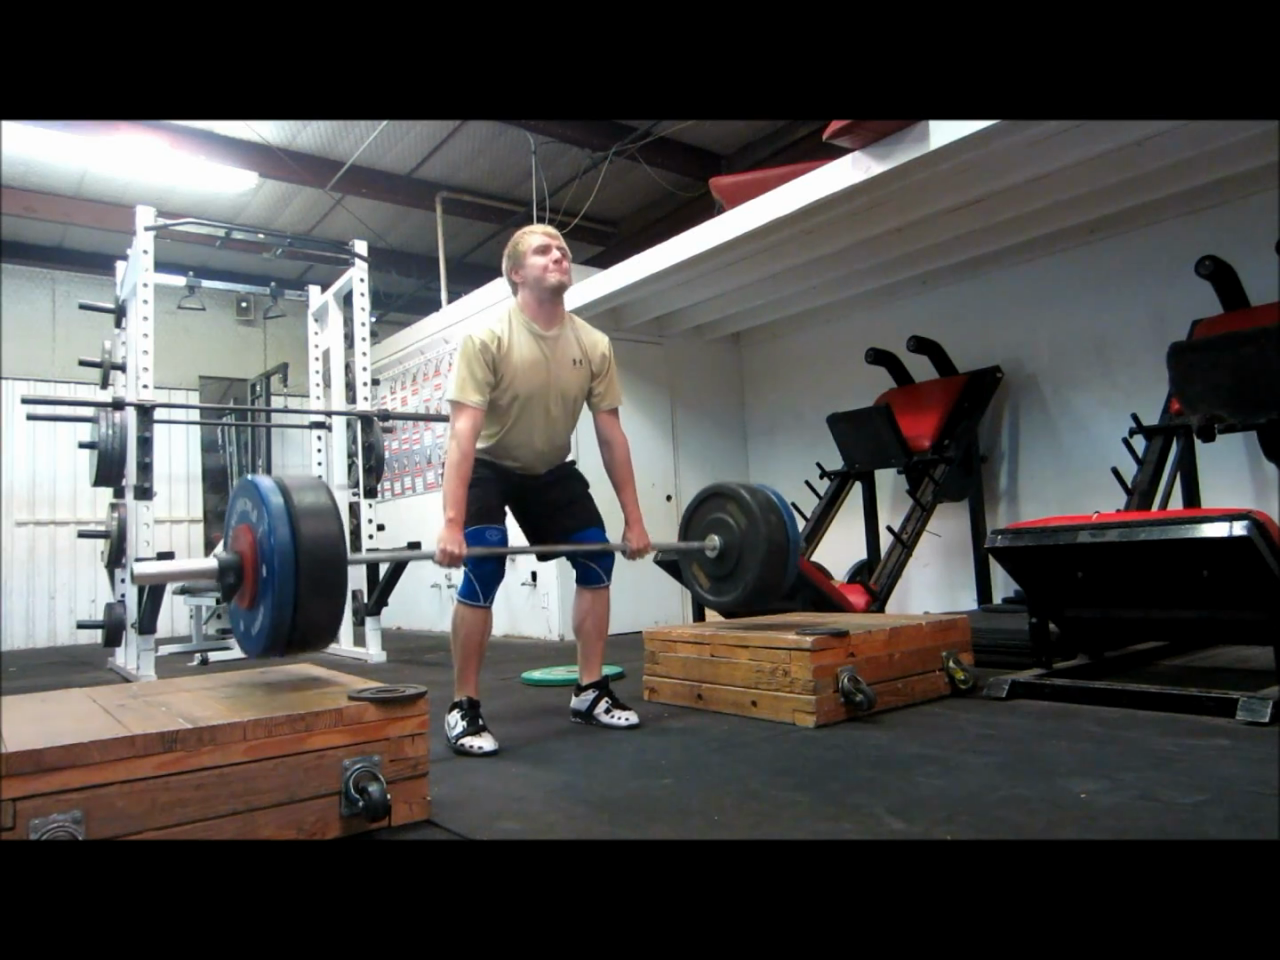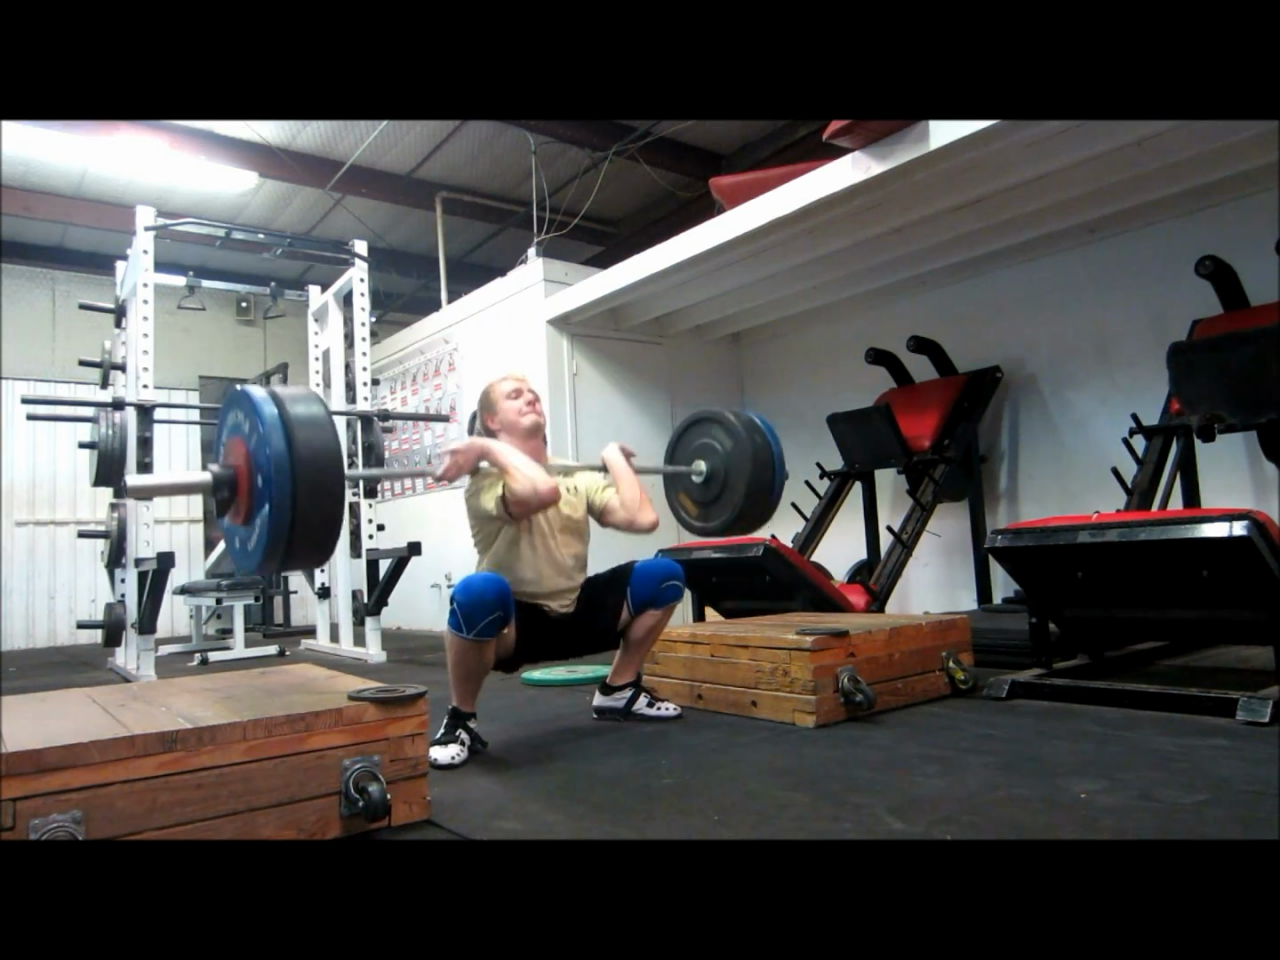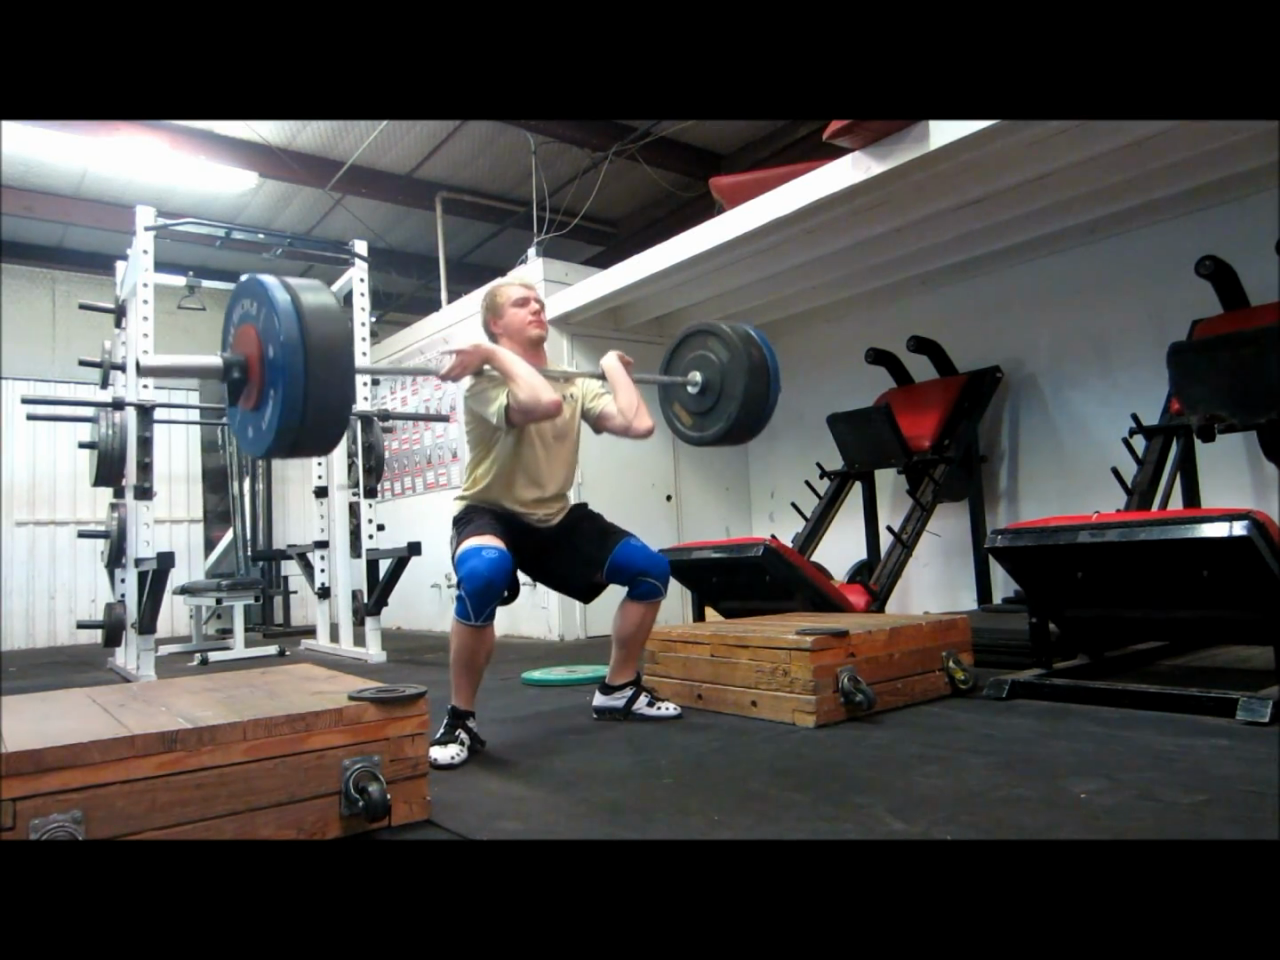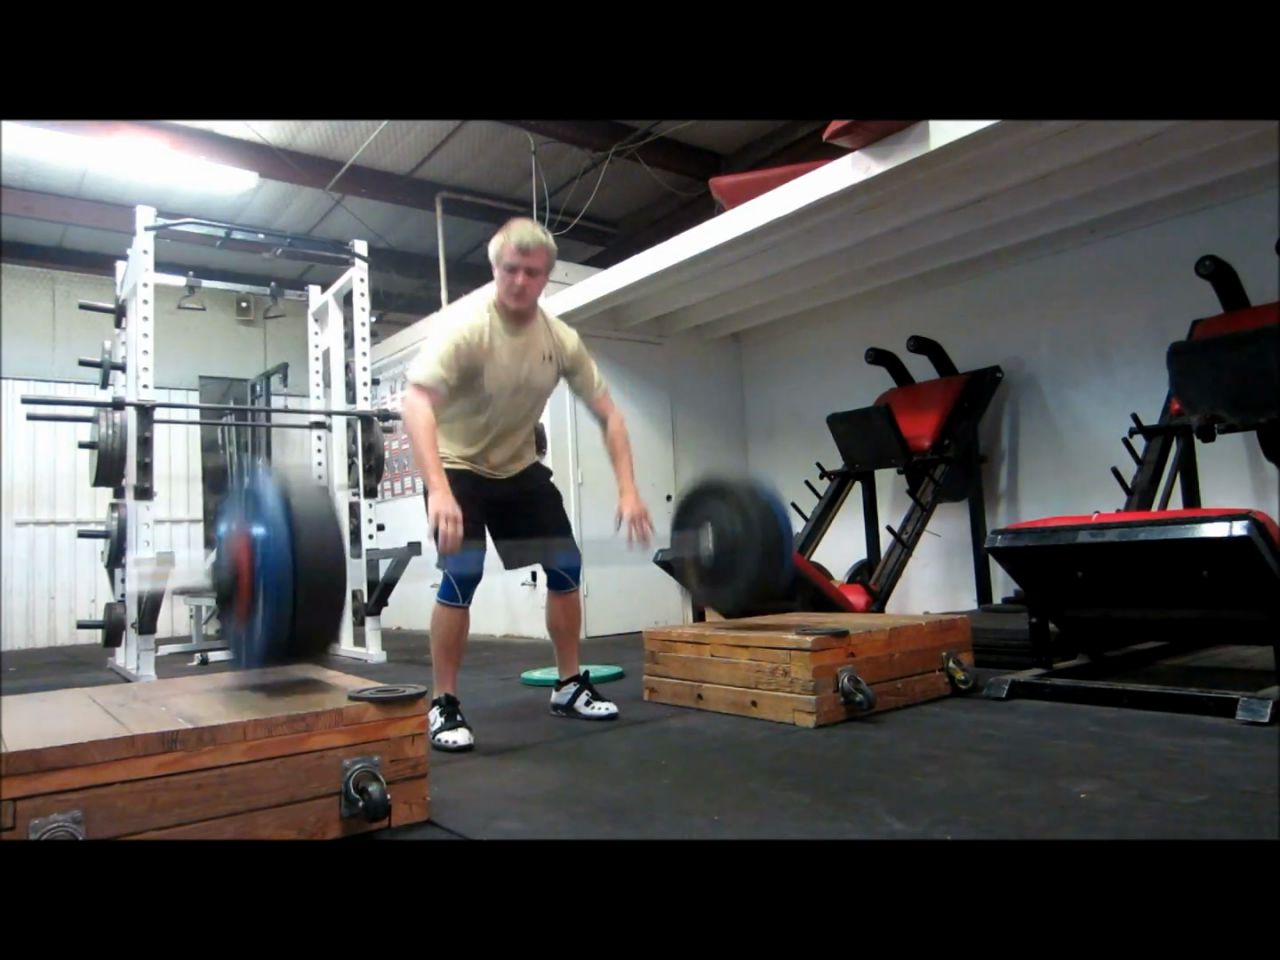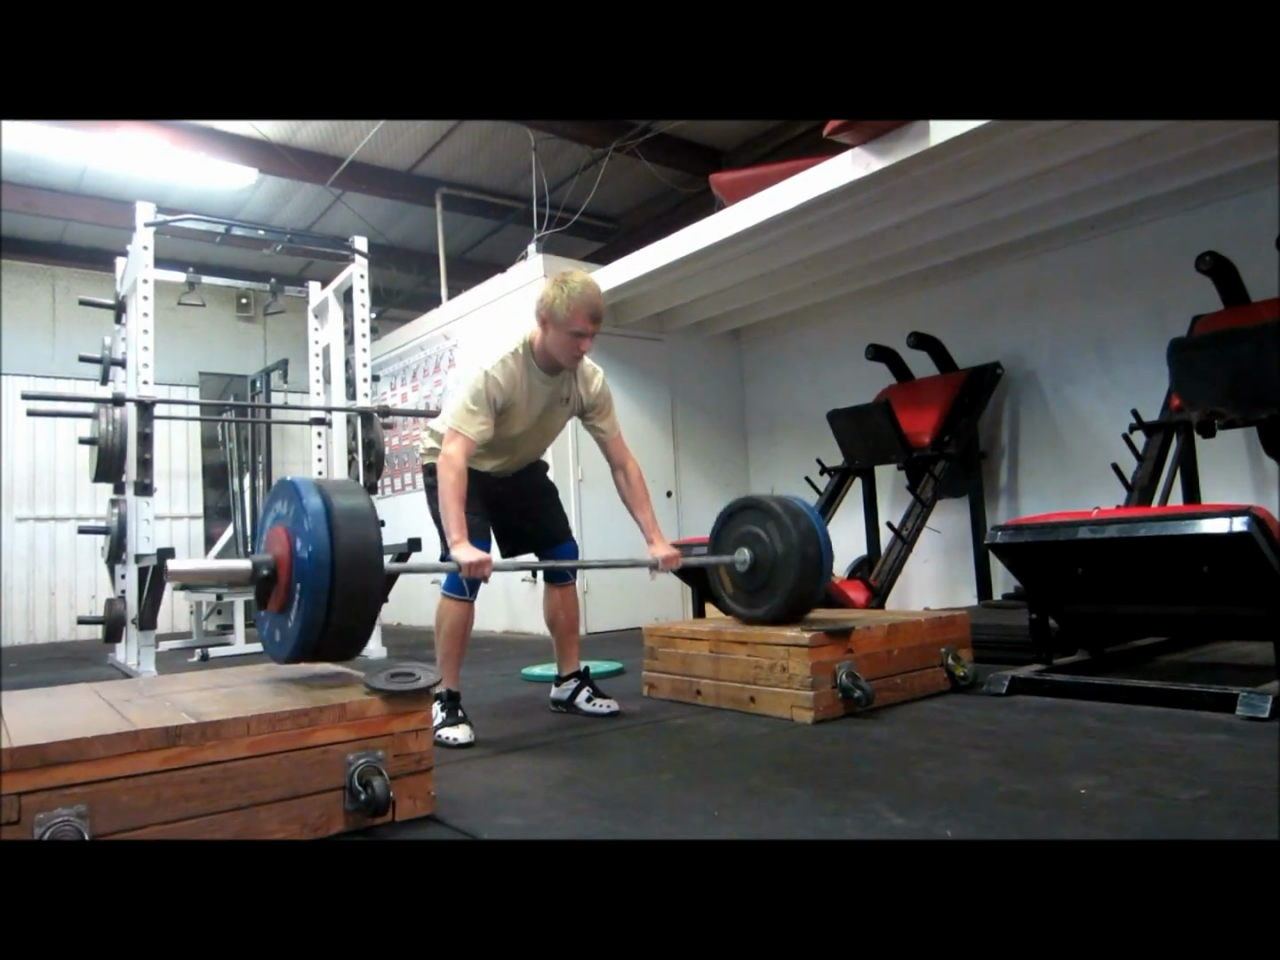
dt=1s
person 1, frame 1
left shoulder: (593, 344)
right shoulder: (490, 336)
left elbow: (610, 433)
right elbow: (464, 431)
left wrist: (632, 516)
right wrist: (453, 523)
left hip: (548, 466)
right hip: (488, 465)
left knee: (596, 559)
right knee: (484, 568)
left ankle: (590, 691)
right ankle: (464, 710)
person 1, frame 2
left shoulder: (580, 477)
right shoulder: (488, 479)
left elbow: (644, 520)
right elbow: (542, 491)
left wrist: (615, 461)
right wrist: (490, 448)
left hip: (573, 611)
right hip: (510, 619)
left knee: (666, 576)
right knee: (478, 591)
left ankle: (618, 689)
right ankle: (460, 721)
person 1, frame 3
left shoulder: (577, 385)
right shoulder: (487, 384)
left elbow: (639, 424)
right elbow: (543, 404)
left wrist: (613, 368)
right wrist: (493, 352)
left hip: (555, 517)
right hip: (490, 514)
left knee: (650, 570)
right knee: (481, 579)
left ankle: (618, 690)
right ankle: (460, 722)
person 1, frame 4
left shoulder: (563, 338)
right shoulder: (464, 326)
left elbow: (606, 412)
right elbow: (418, 403)
left wrist: (628, 491)
right wrist: (438, 494)
left hip: (519, 469)
right hip: (460, 472)
left knee: (565, 567)
right knee: (462, 572)
left ankle: (570, 686)
right ankle: (444, 706)
person 1, frame 5
left shoulder: (589, 380)
right shoulder: (498, 371)
left elbow: (621, 462)
right elbow: (452, 454)
left wrist: (654, 537)
right wrist: (458, 541)
left hip: (517, 466)
right hip: (459, 462)
left knee: (563, 558)
right knee: (469, 567)
left ankle: (569, 682)
right ankle: (447, 701)
